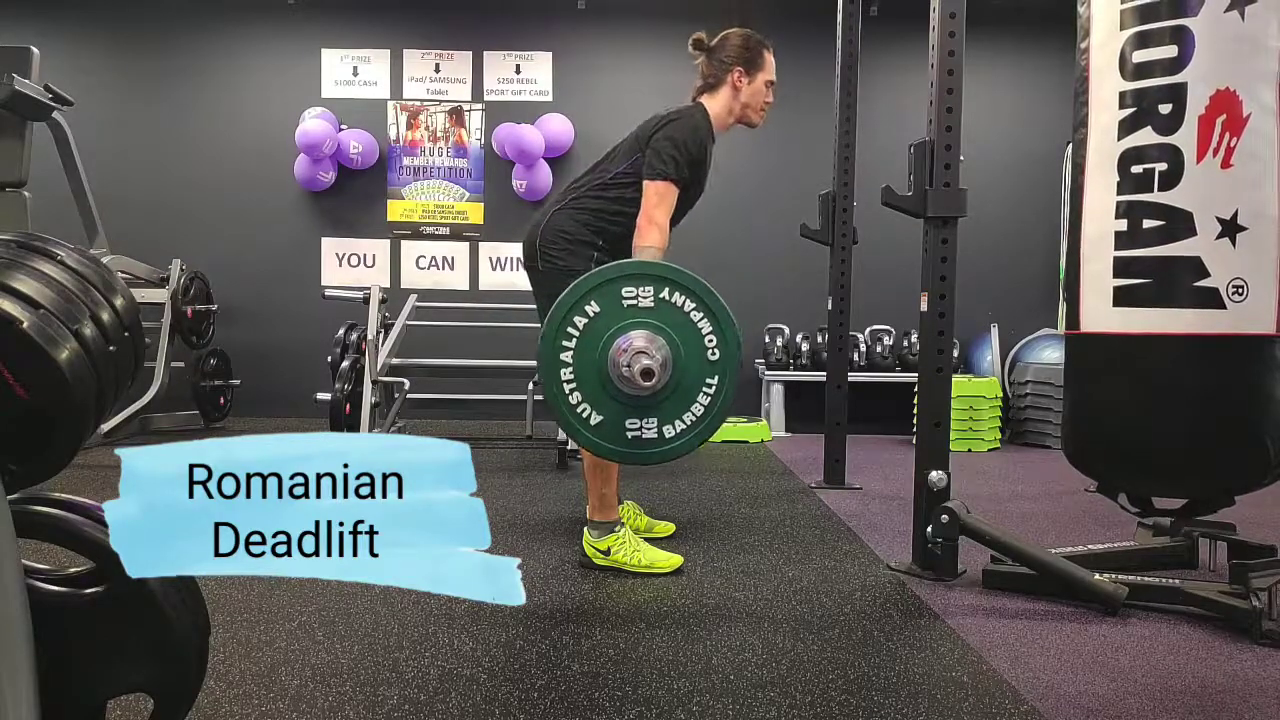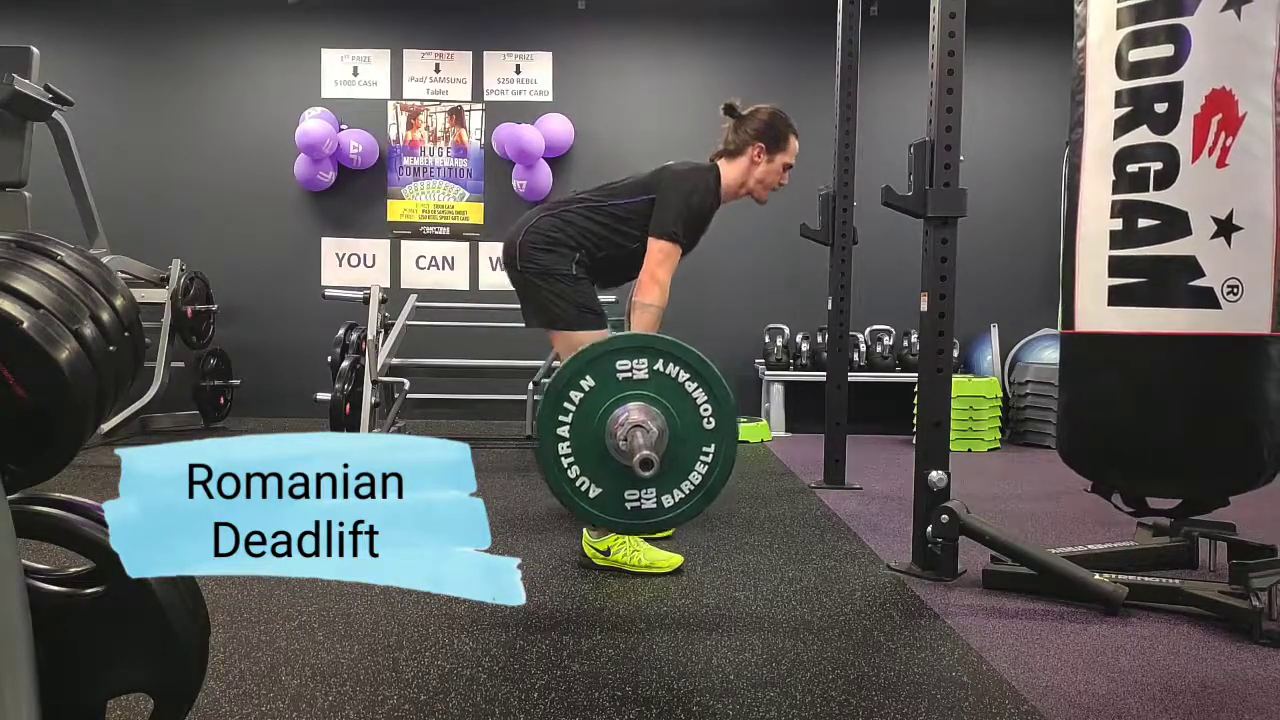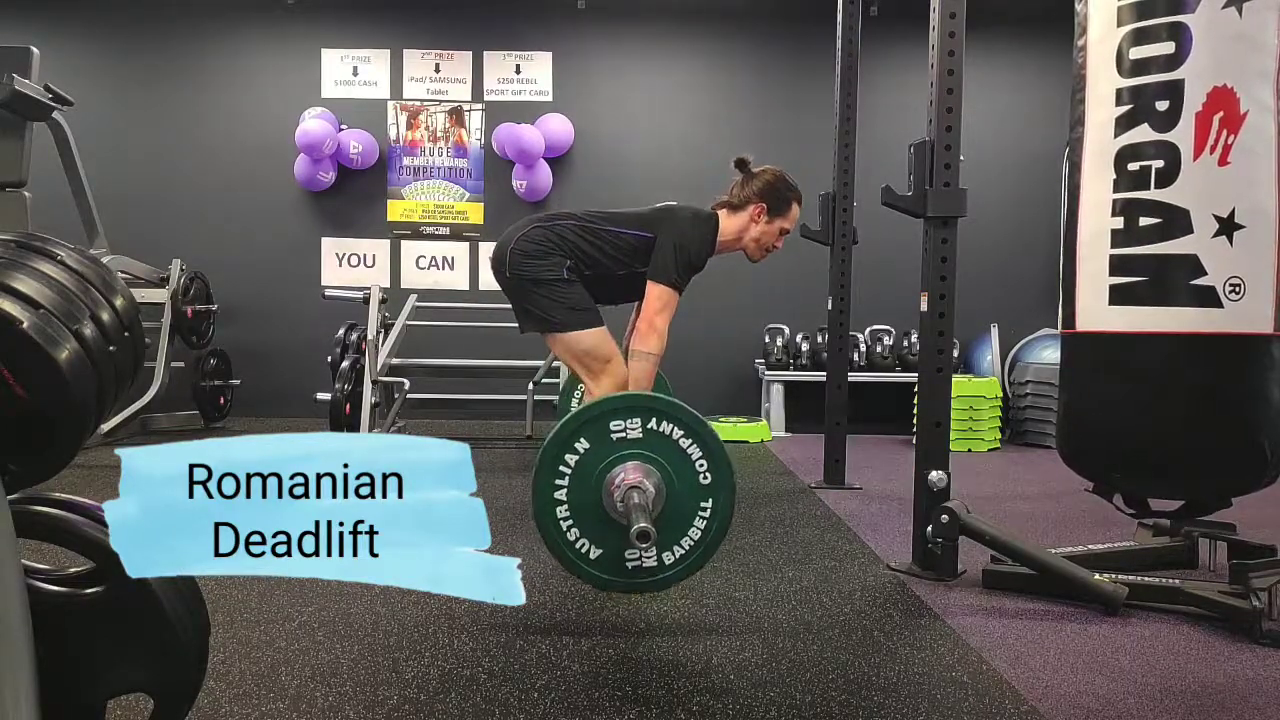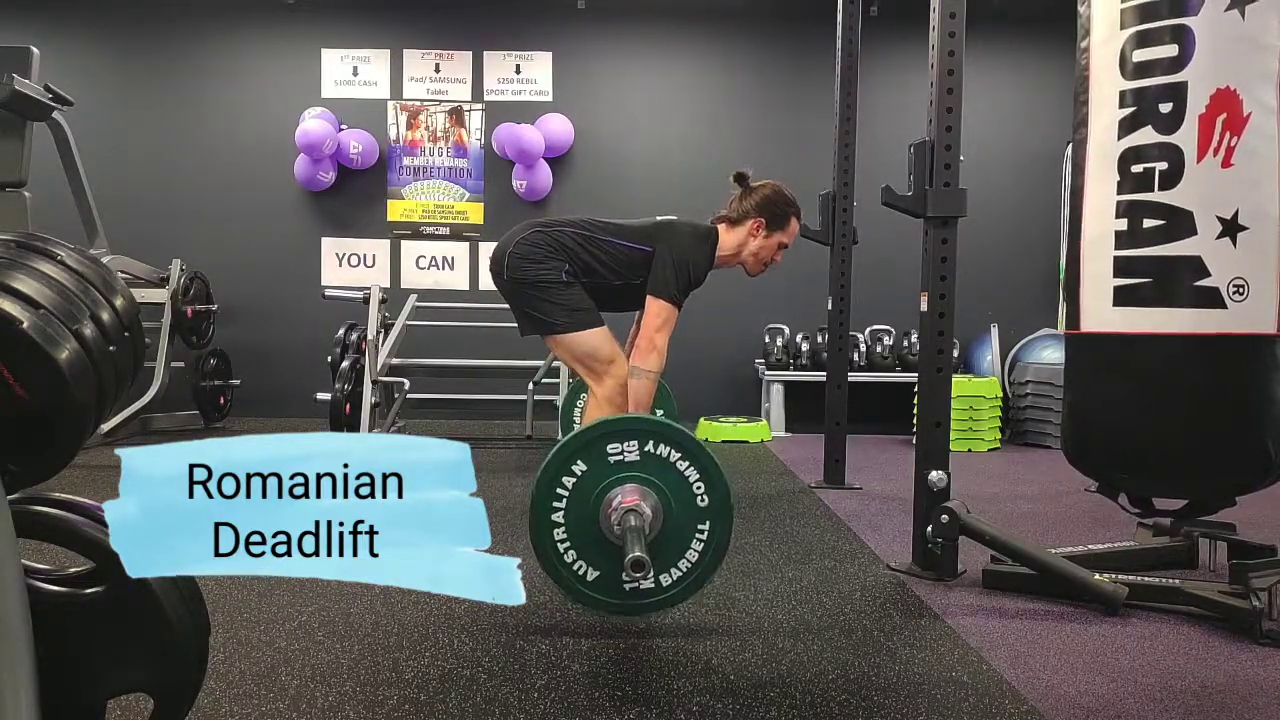
dt=0.7s
person 1, frame 1
left shoulder: (692, 130)
right shoulder: (687, 130)
left elbow: (651, 222)
right elbow: (651, 223)
left hip: (572, 248)
right hip: (569, 249)
left ankle: (609, 509)
right ankle: (604, 535)
person 1, frame 2
left shoulder: (696, 187)
right shoulder: (694, 188)
left elbow: (645, 276)
right elbow: (654, 280)
left hip: (542, 250)
right hip: (546, 252)
right ankle: (605, 538)
person 1, frame 3
left shoulder: (691, 231)
right shoulder: (690, 234)
left elbow: (645, 322)
right elbow: (652, 327)
left hip: (530, 253)
right hip: (535, 255)
left knee: (607, 379)
right knee: (610, 382)
person 1, frame 4
left shoulder: (690, 246)
right shoulder: (687, 251)
left elbow: (644, 336)
right elbow: (651, 345)
left hip: (530, 258)
right hip: (532, 260)
left knee: (610, 379)
right knee: (612, 381)
